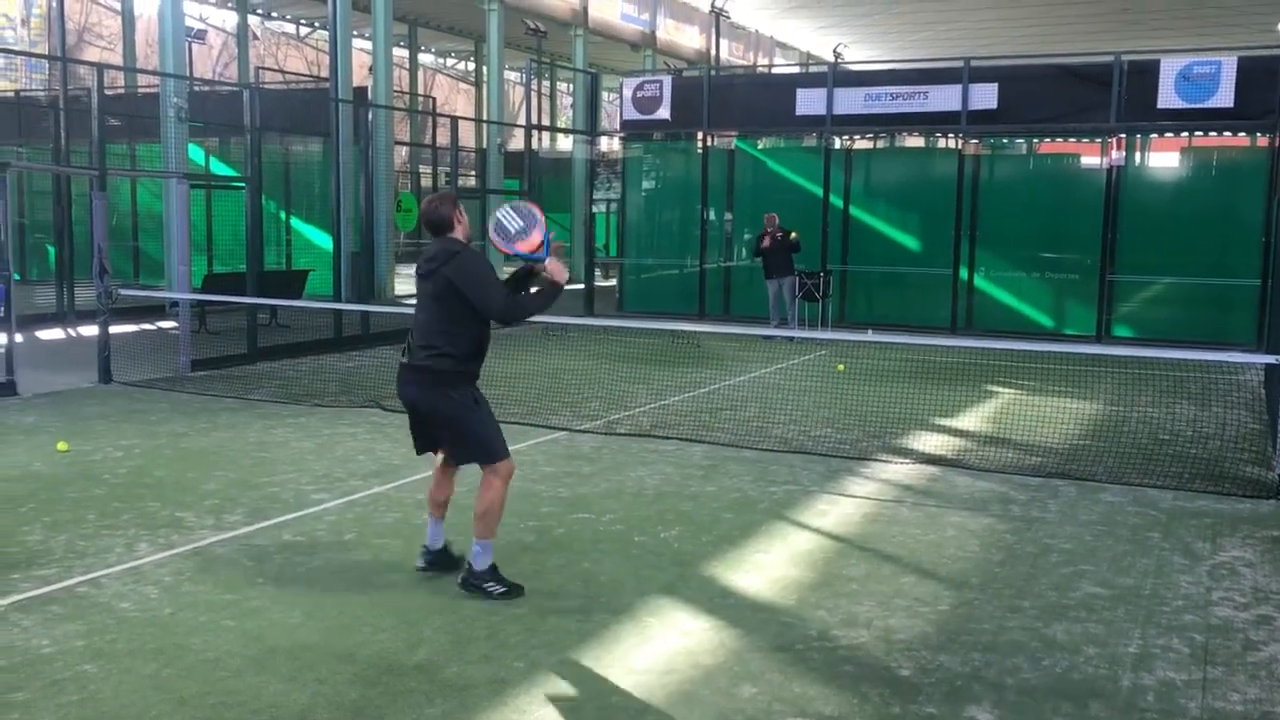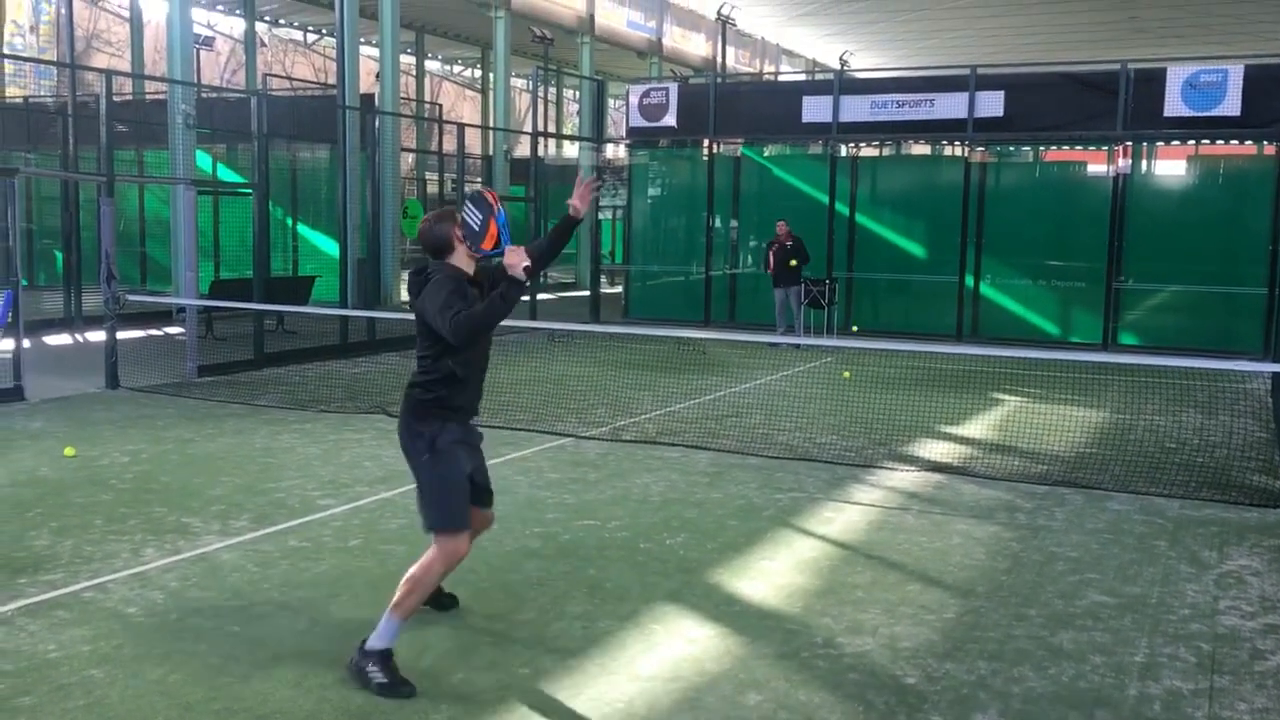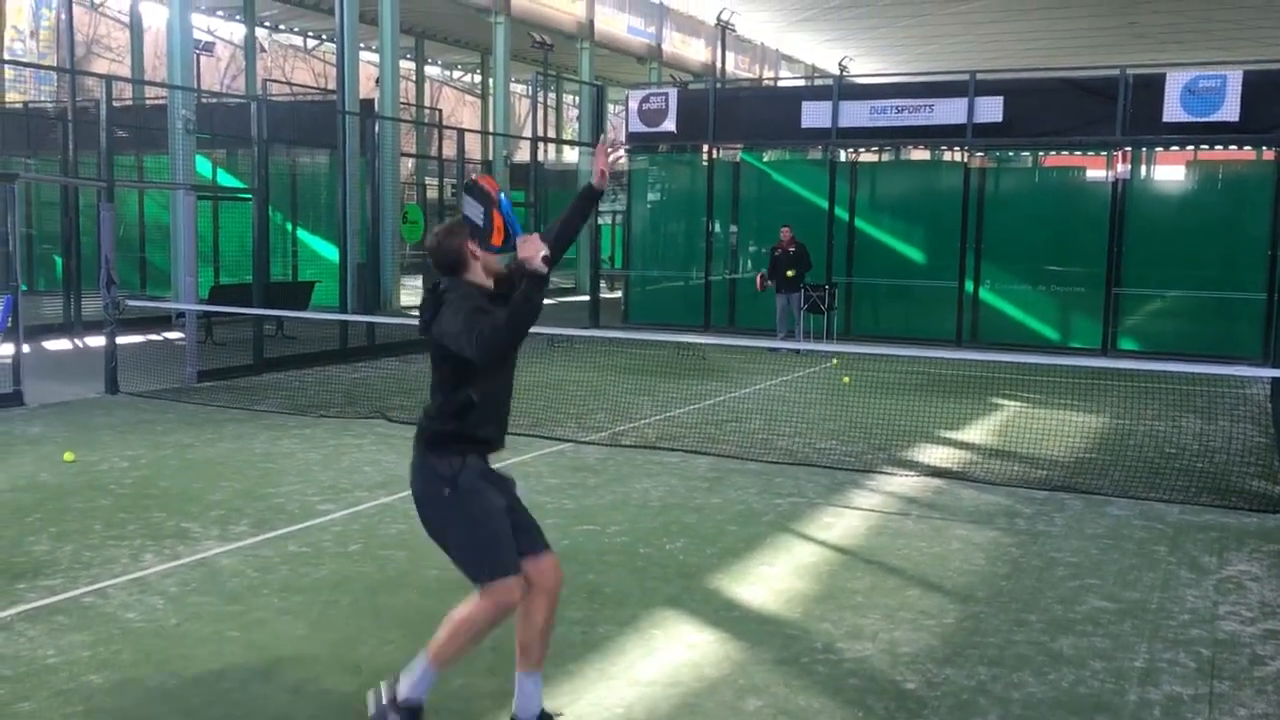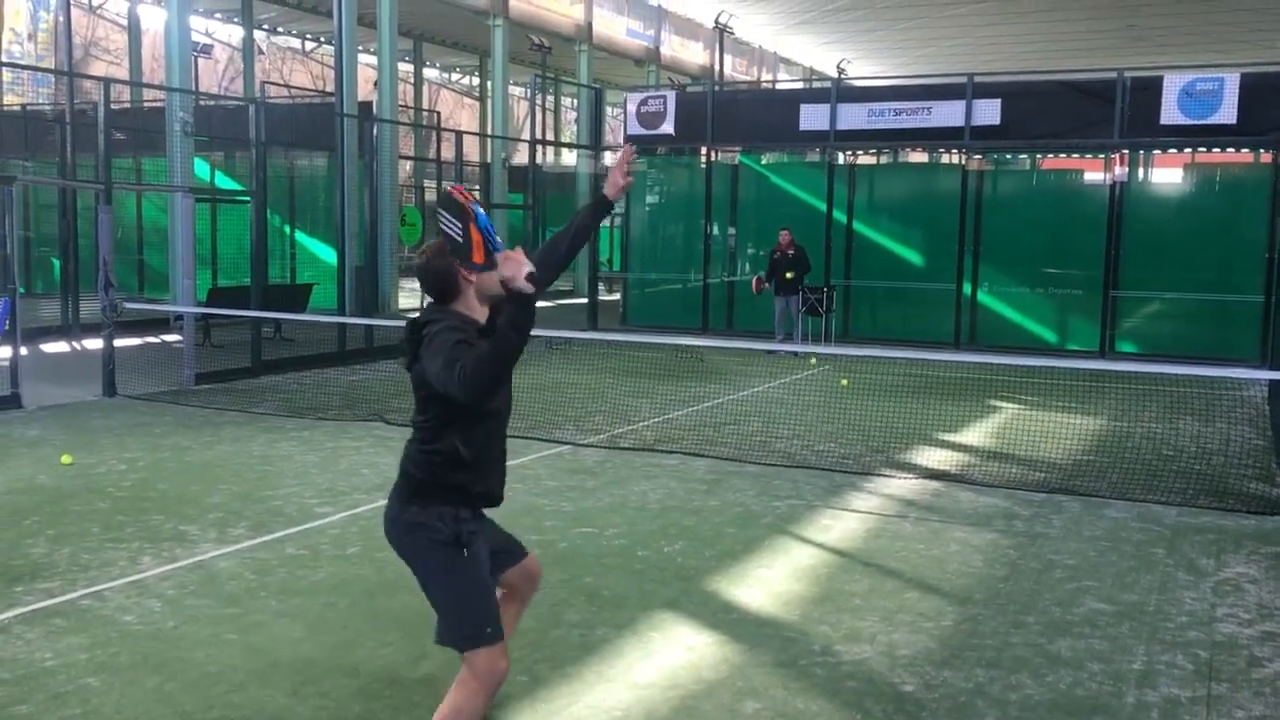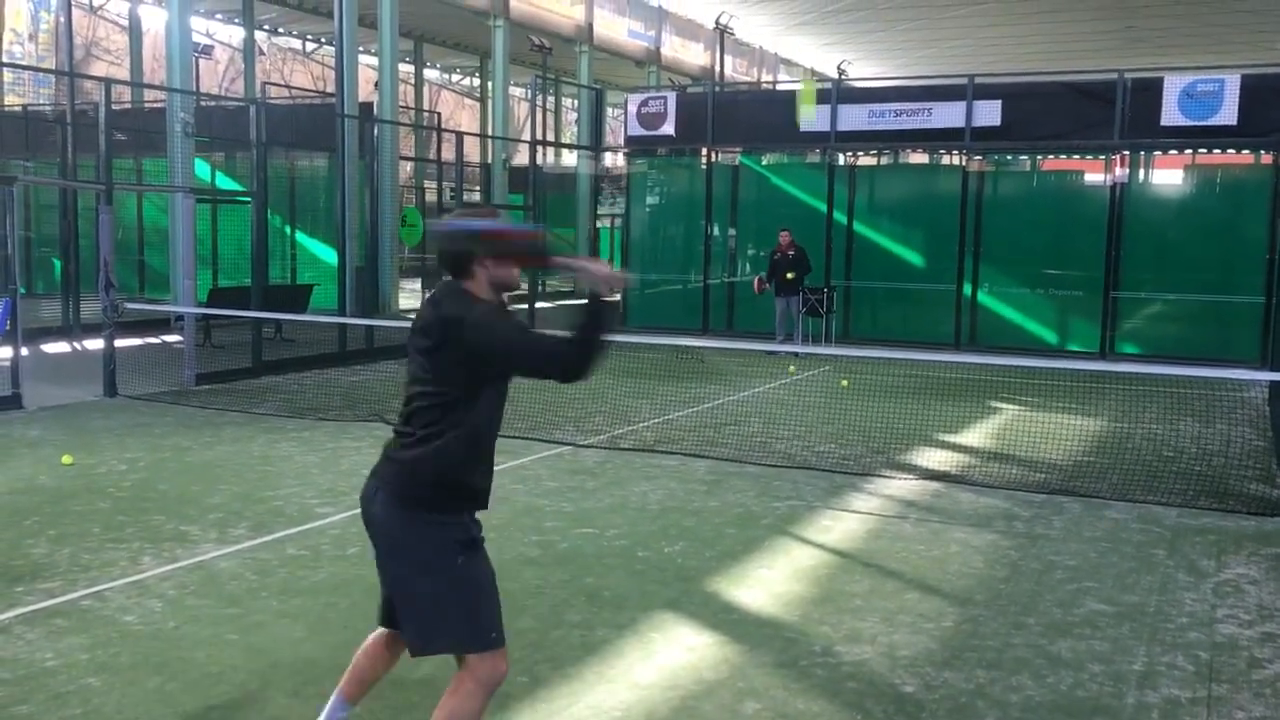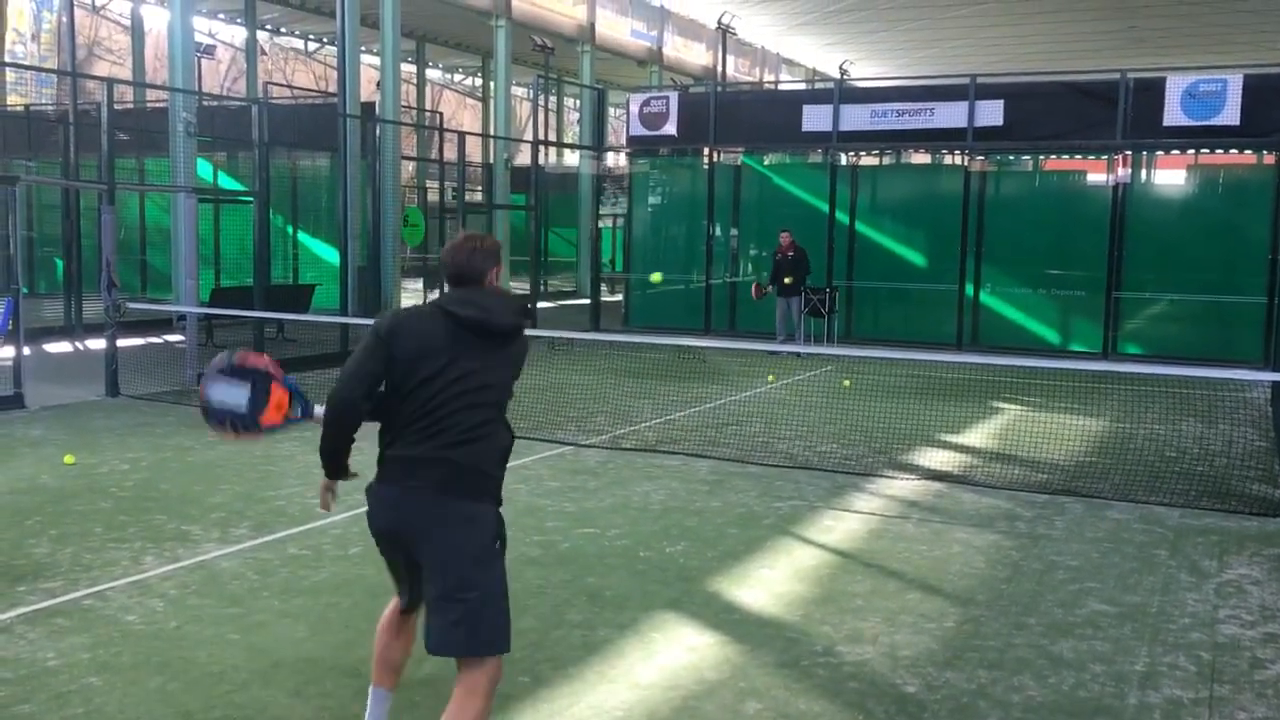
dt=0.3s
person 1, frame 1
left shoulder: (440, 262)
right shoulder: (465, 259)
left elbow: (496, 296)
right elbow: (505, 312)
left wrist: (532, 271)
right wrist: (552, 286)
left hip: (416, 381)
right hip: (448, 384)
left knee: (449, 460)
right knee: (498, 468)
left ankle: (434, 547)
right ankle: (481, 568)
person 1, frame 2
left shoulder: (473, 279)
right shoulder: (442, 286)
left elbow: (527, 262)
right elbow: (463, 328)
left wrist: (572, 215)
right wrist: (511, 280)
left hip: (451, 421)
right hip: (431, 424)
left knee: (479, 517)
right knee: (452, 544)
left ankle: (423, 590)
right ankle: (374, 649)
person 1, frame 3
left shoulder: (491, 292)
right shoulder: (459, 308)
left elbow: (545, 249)
right elbow: (492, 345)
left wrist: (594, 189)
right wrist: (529, 276)
left hip: (471, 468)
right hip: (447, 470)
left knee: (545, 577)
right knee: (504, 591)
person 1, frame 4
left shoulder: (483, 321)
right shoulder: (445, 340)
left elbow: (548, 262)
right elbow: (475, 386)
left wrist: (604, 199)
right wrist: (518, 303)
left hip: (454, 511)
right hip: (432, 516)
left knee: (524, 575)
right knee: (488, 664)
person 1, frame 5
left shoulder: (449, 314)
right shoulder: (473, 320)
right elbow: (566, 364)
right wrist: (597, 295)
left hip: (390, 491)
right hip: (429, 512)
left knee: (400, 629)
right knee: (486, 665)
person 1, frame 6
left shoulder: (399, 326)
right shoulder: (511, 332)
left elbow: (347, 403)
left wrist: (333, 470)
left hip: (393, 496)
right hip: (463, 508)
left knee: (408, 603)
right knee: (481, 667)
